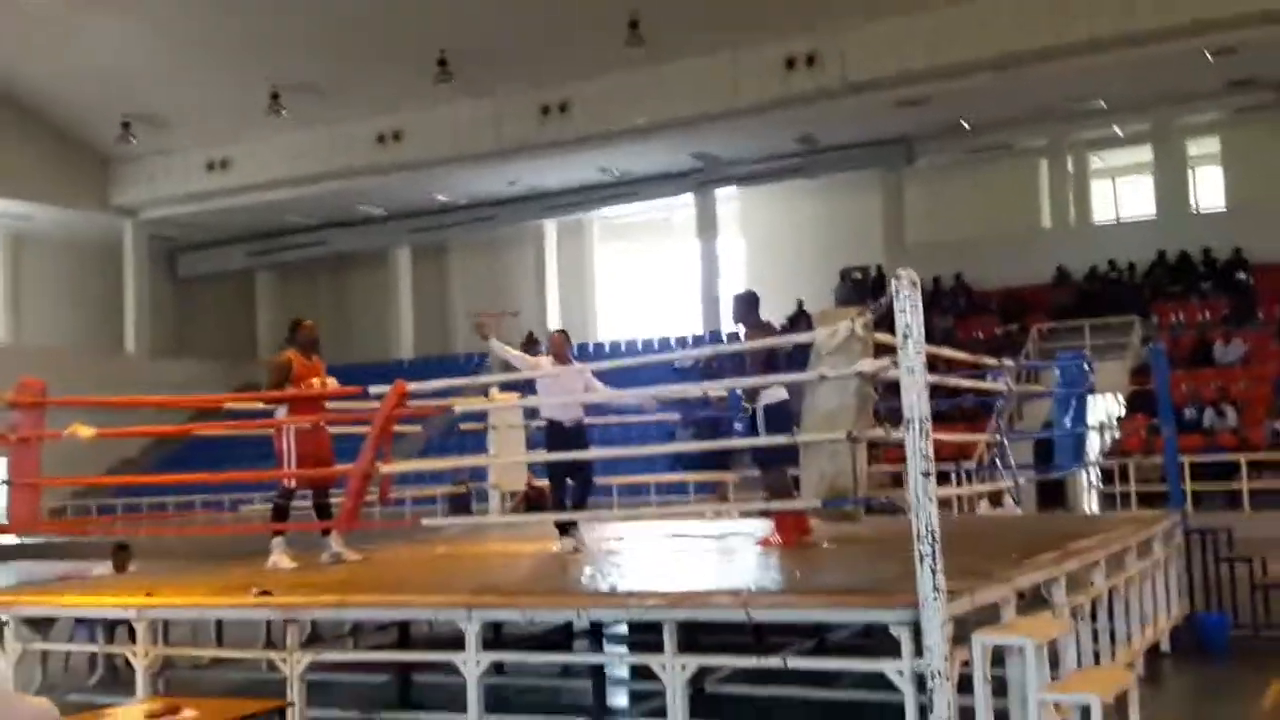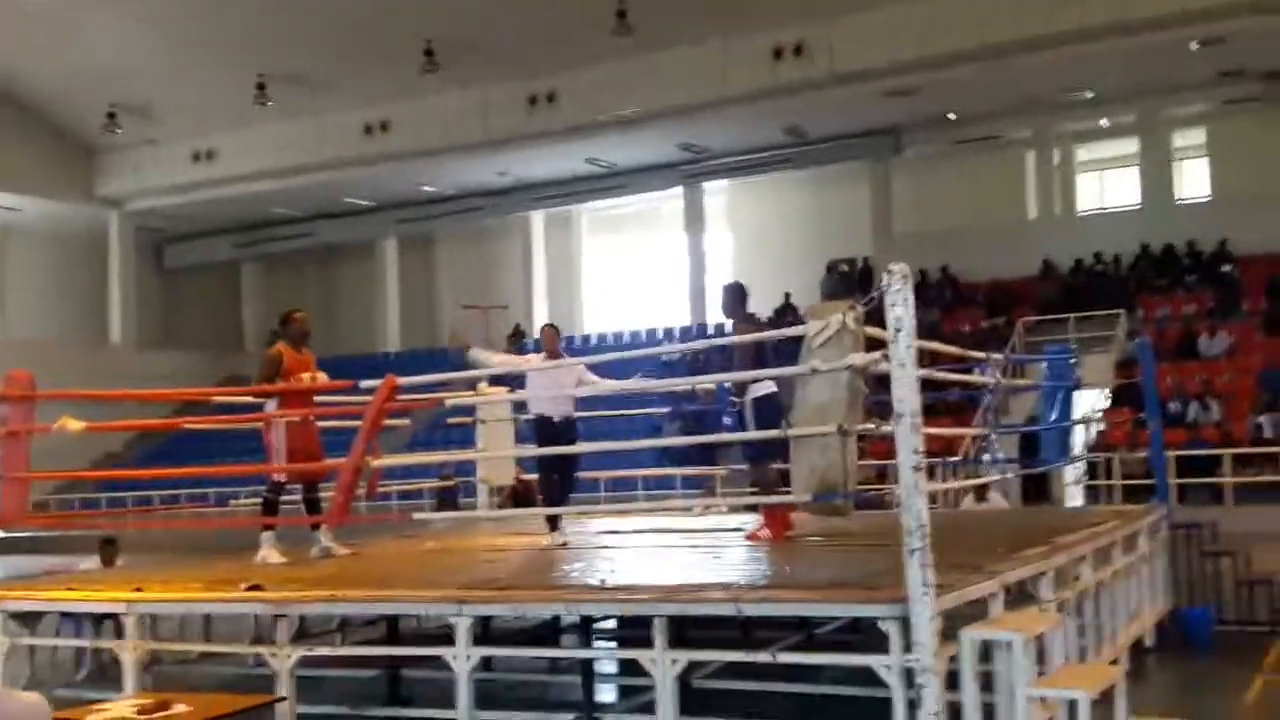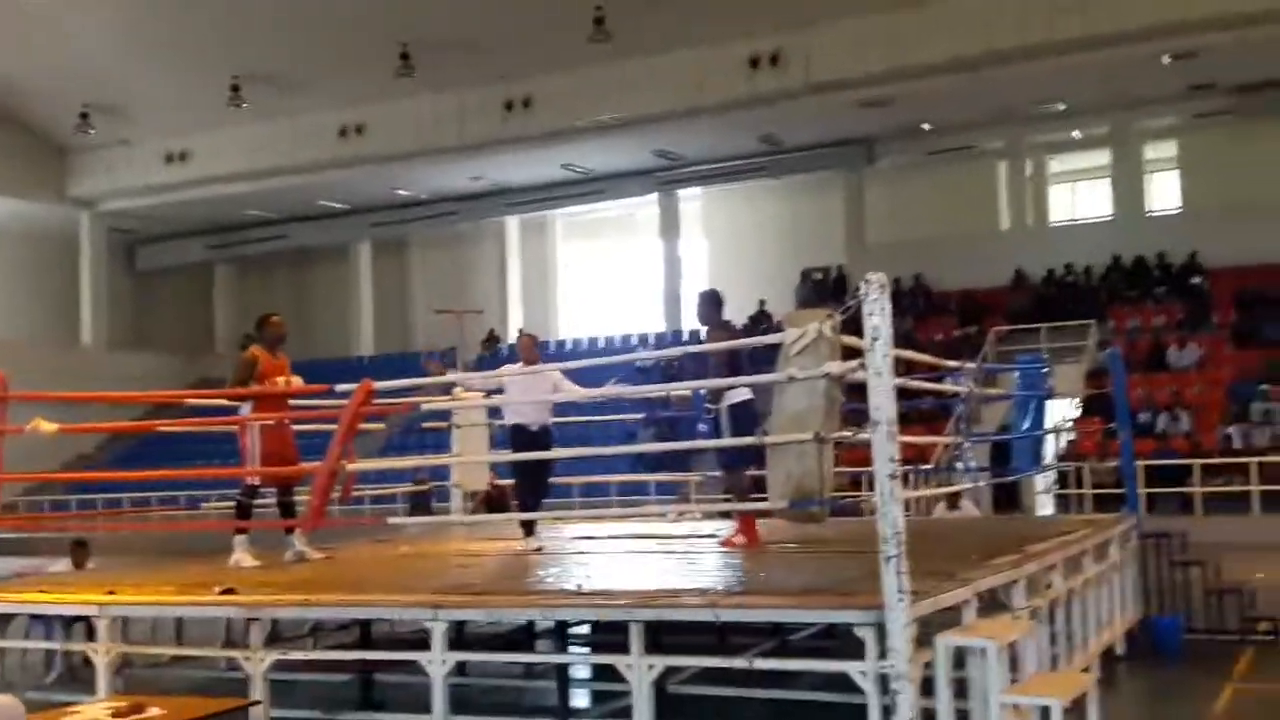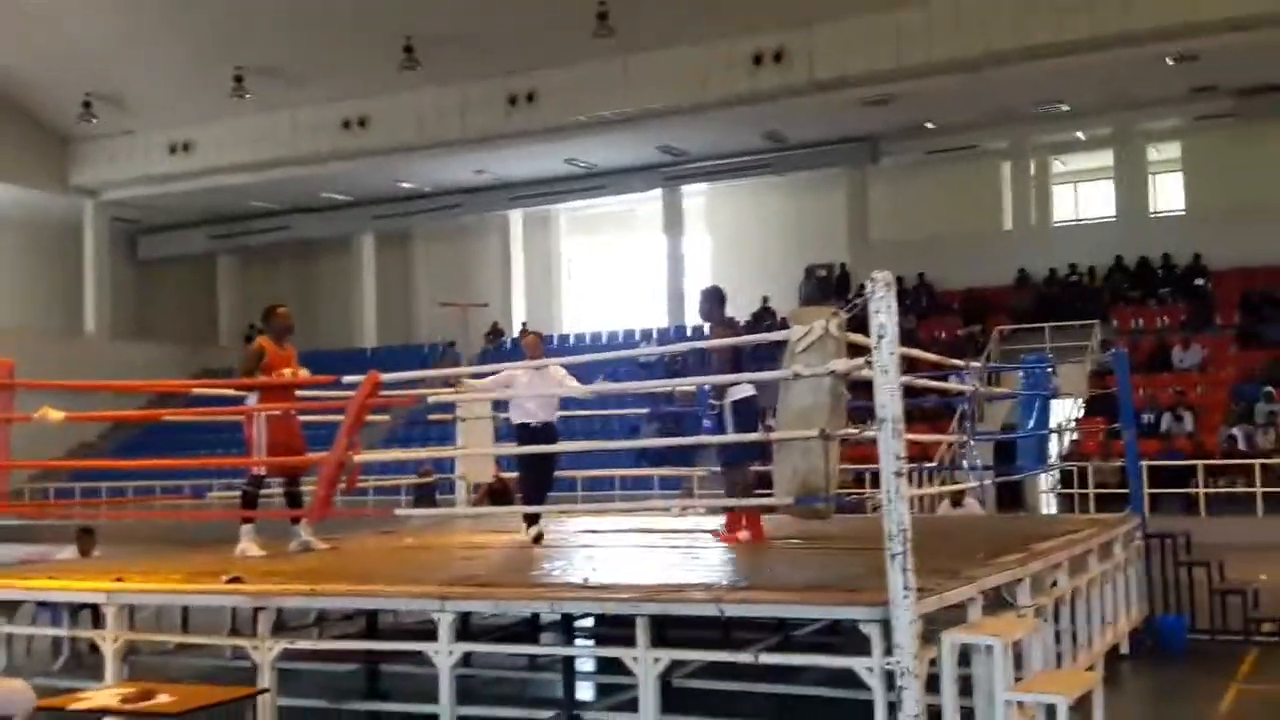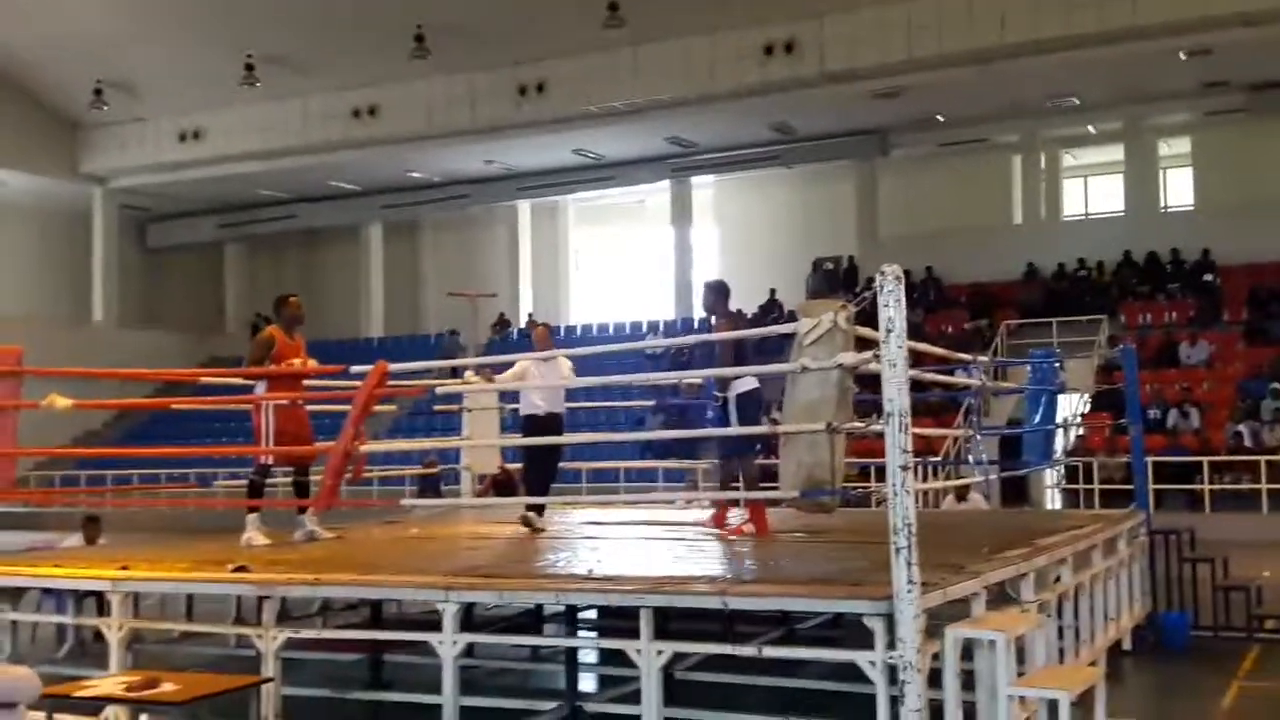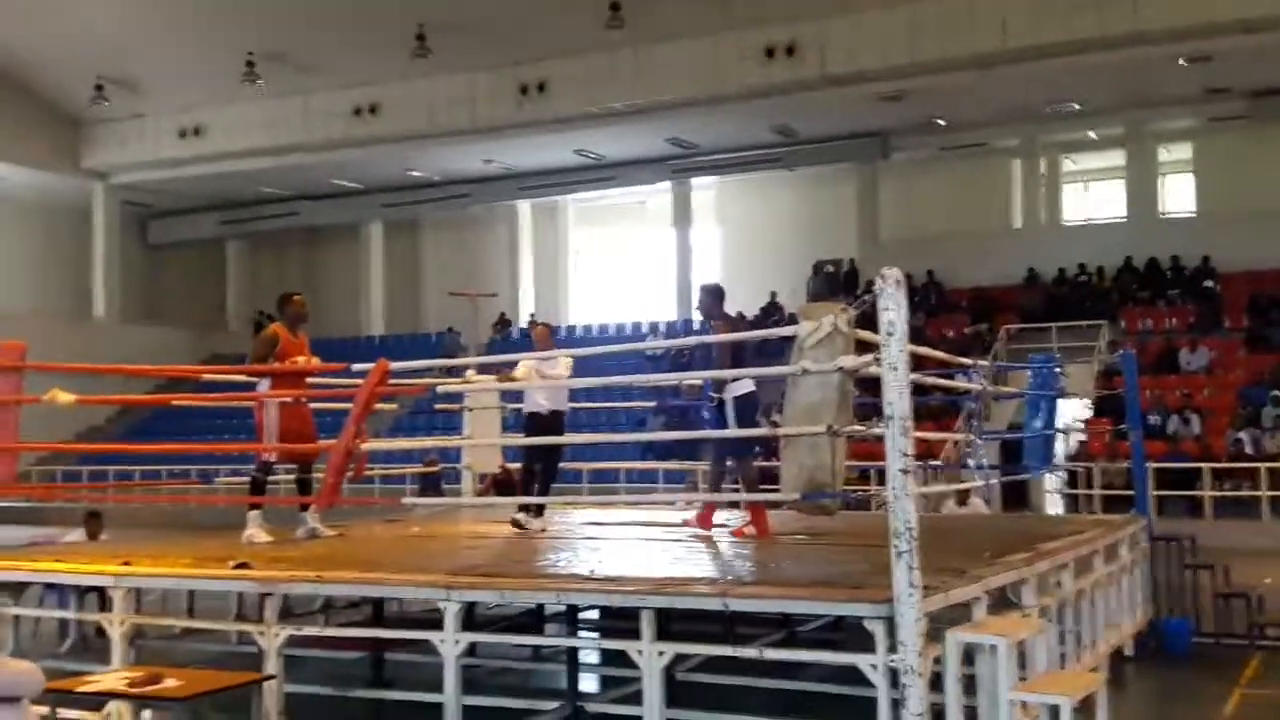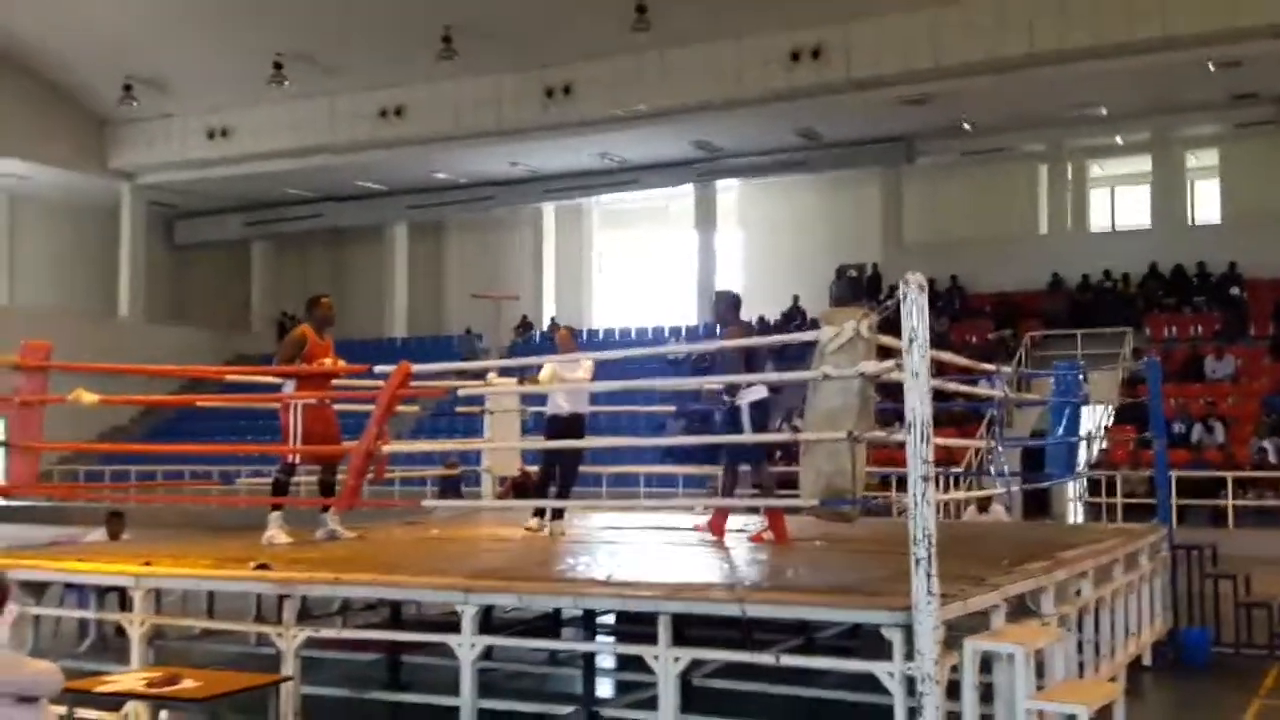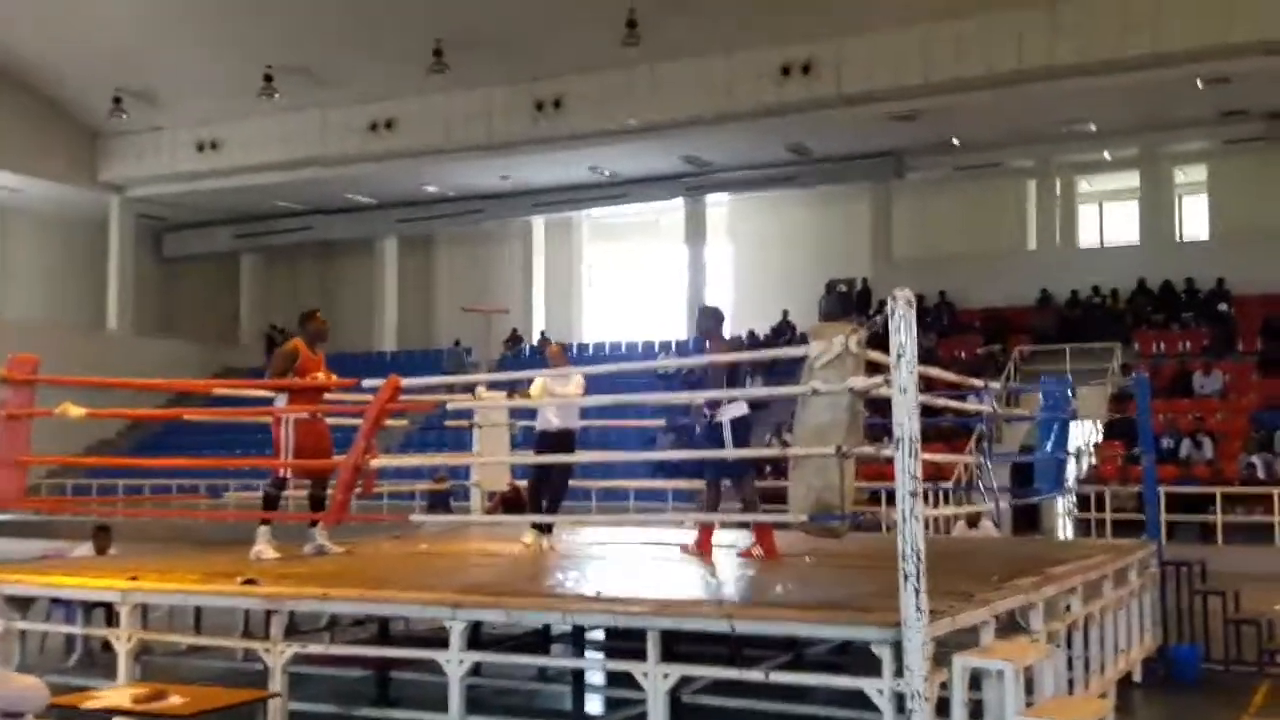
dt=0.1s
person 1, frame 1
left shoulder: (319, 361)
right shoulder: (285, 360)
right elbow: (268, 395)
left wrist: (331, 388)
right wrist: (298, 391)
left hip: (316, 425)
right hip: (293, 427)
left knee: (323, 485)
right knee: (289, 485)
left ankle: (333, 545)
right ankle: (277, 549)
person 1, frame 2
left shoulder: (309, 355)
right shoulder: (276, 354)
right elbow: (258, 388)
left wrist: (320, 383)
right wrist: (289, 385)
left hip: (306, 420)
right hip: (282, 421)
left knee: (312, 478)
right knee: (278, 479)
left ankle: (322, 539)
right ankle: (267, 544)
person 1, frame 3
left shoulder: (284, 359)
right shoulder: (251, 357)
right elbow: (232, 391)
left wrist: (295, 387)
right wrist: (264, 388)
left hip: (280, 423)
right hip: (257, 424)
left knee: (287, 482)
right knee: (252, 482)
left ankle: (296, 544)
right ankle: (240, 548)
person 1, frame 4
left shoulder: (291, 350)
right shoulder: (259, 348)
left wrist: (301, 378)
right wrist: (270, 379)
left hip: (287, 414)
right hip: (263, 415)
left knee: (295, 472)
right knee: (258, 472)
left ankle: (301, 533)
right ankle: (246, 537)
person 1, frame 5
left shoulder: (299, 340)
right shoulder: (268, 337)
right elbow: (248, 370)
left wrist: (309, 368)
right wrist: (280, 368)
left hip: (295, 404)
right hip: (271, 404)
left knee: (303, 461)
right knee: (265, 462)
left ankle: (307, 523)
right ankle: (252, 526)
person 1, frame 6
left shoulder: (303, 337)
right shoulder: (272, 334)
right elbow: (252, 367)
left wrist: (312, 367)
right wrist: (284, 366)
left hip: (298, 401)
right hip: (274, 401)
left knee: (307, 458)
right knee: (268, 459)
left ankle: (309, 520)
right ankle: (254, 523)
person 1, frame 7
left shoulder: (328, 340)
right shoulder: (299, 335)
right elbow: (279, 367)
left wrist: (337, 369)
right wrist: (312, 368)
left hip: (322, 404)
right hip: (299, 403)
left knee: (331, 459)
right knee: (291, 460)
left ankle: (329, 522)
right ankle: (274, 524)
person 1, frame 8
left shoulder: (319, 353)
right shoulder: (292, 349)
right elbow: (271, 381)
left wrist: (328, 384)
right wrist: (305, 382)
left hip: (314, 417)
right hip: (292, 417)
left knee: (322, 474)
right knee: (282, 475)
left ankle: (318, 537)
right ankle: (263, 539)
person 2, frame 1
left shoulder: (753, 333)
right shoulder: (768, 329)
left elbow: (755, 371)
left wrist: (748, 403)
left hip: (765, 402)
right hip: (778, 398)
left knee: (770, 467)
right knee: (778, 462)
person 2, frame 2
left shoulder: (741, 326)
right shoulder: (754, 323)
left elbow: (744, 367)
left wrist: (736, 399)
left hip: (754, 395)
right hip: (766, 393)
left knee: (759, 462)
right knee: (763, 461)
left ankle: (773, 524)
right ankle: (780, 519)
person 2, frame 3
left shoulder: (716, 334)
right shoulder: (729, 330)
left elbow: (719, 375)
left wrist: (712, 408)
left hip: (729, 404)
right hip: (742, 400)
left knee: (734, 468)
right knee: (733, 467)
left ankle: (748, 532)
right ankle: (746, 526)
person 2, frame 4
left shoulder: (719, 330)
right shoulder: (731, 327)
left elbow: (722, 371)
left wrist: (714, 405)
left hip: (732, 400)
right hip: (743, 397)
left knee: (736, 464)
right knee: (731, 463)
left ankle: (752, 527)
right ankle: (733, 522)
person 2, frame 5
left shoulder: (723, 324)
right shoulder: (734, 320)
left elbow: (726, 365)
left wrist: (718, 397)
left hip: (737, 393)
right hip: (745, 391)
left knee: (742, 456)
right knee: (727, 454)
left ankle: (758, 520)
right ankle: (719, 515)
person 2, frame 6
left shoulder: (720, 326)
right shoulder: (729, 323)
left elbow: (722, 367)
left wrist: (714, 399)
left hip: (734, 396)
right hip: (739, 394)
left knee: (742, 458)
right knee: (719, 456)
left ankle: (758, 522)
right ankle: (705, 516)
person 2, frame 7
left shoulder: (733, 331)
right shoulder: (744, 329)
left elbow: (735, 369)
left wrist: (729, 401)
left hip: (746, 401)
right hip: (751, 398)
left knee: (757, 463)
right knee: (731, 461)
person 2, frame 8
left shoulder: (717, 348)
right shoulder: (721, 347)
left elbow: (719, 387)
left wrist: (707, 416)
left hip: (728, 418)
right hip: (727, 416)
left knee: (740, 481)
right knee: (712, 478)
left ankle: (765, 542)
right ankle: (703, 543)
person 3, frame 1
left shoulder: (580, 371)
right shoulder: (540, 366)
left elbow: (603, 392)
right elbow: (515, 357)
left wrist: (638, 400)
right wrist: (490, 339)
left hip: (577, 428)
right hip: (556, 429)
left knee: (584, 480)
right knee: (558, 484)
left ankle: (572, 526)
right ankle: (565, 534)
person 3, frame 2
left shoulder: (574, 367)
right shoulder: (529, 363)
left elbow: (596, 383)
right elbow: (498, 361)
right wrist: (469, 348)
left hip: (567, 424)
right hip: (544, 424)
left knee: (567, 476)
right knee: (548, 476)
left ankle: (554, 521)
right ankle: (553, 529)
person 3, frame 3
left shoulder: (551, 375)
right shoulder: (509, 372)
left elbow: (577, 391)
right elbow: (479, 382)
left hip: (542, 432)
right hip: (520, 432)
left knee: (540, 484)
right knee: (525, 484)
left ankle: (533, 528)
right ankle: (528, 534)
person 3, frame 4
left shoulder: (557, 372)
right shoulder: (516, 372)
left elbow: (576, 388)
right elbow: (488, 384)
right wrist: (463, 382)
left hip: (548, 429)
right hip: (525, 428)
left knee: (545, 477)
right knee: (528, 476)
left ankle: (533, 522)
right ankle: (532, 524)
person 3, frame 5
left shoulder: (563, 363)
right shoulder: (525, 363)
left elbow: (571, 380)
right elbow: (507, 378)
left wrist: (568, 379)
right wrist: (492, 379)
left hip: (554, 420)
right hip: (532, 419)
left knee: (549, 469)
right knee: (531, 466)
left ankle: (536, 513)
right ankle: (531, 512)
person 3, frame 6
left shoulder: (564, 361)
right shoulder: (527, 362)
left elbow: (560, 377)
right elbow: (518, 376)
left wrist: (543, 373)
right wrist: (509, 378)
left hip: (554, 417)
right hip: (533, 416)
left knee: (548, 468)
right knee: (529, 465)
left ankle: (537, 514)
right ankle: (523, 512)
person 3, frame 7
left shoulder: (586, 364)
right shoulder: (551, 363)
left elbow: (581, 380)
right elbow: (542, 380)
left wrist: (561, 377)
right wrist: (537, 381)
left hip: (575, 420)
right hip: (555, 418)
left knee: (568, 471)
right knee: (547, 467)
left ankle: (557, 517)
right ankle: (538, 516)
person 3, frame 8
left shoulder: (576, 379)
right shoulder: (541, 379)
left elbow: (573, 395)
right elbow: (531, 397)
left wrist: (551, 389)
right wrist: (529, 396)
left hip: (565, 435)
right hip: (544, 434)
left knee: (557, 485)
right knee: (536, 482)
left ankle: (545, 531)
right ankle: (535, 528)
